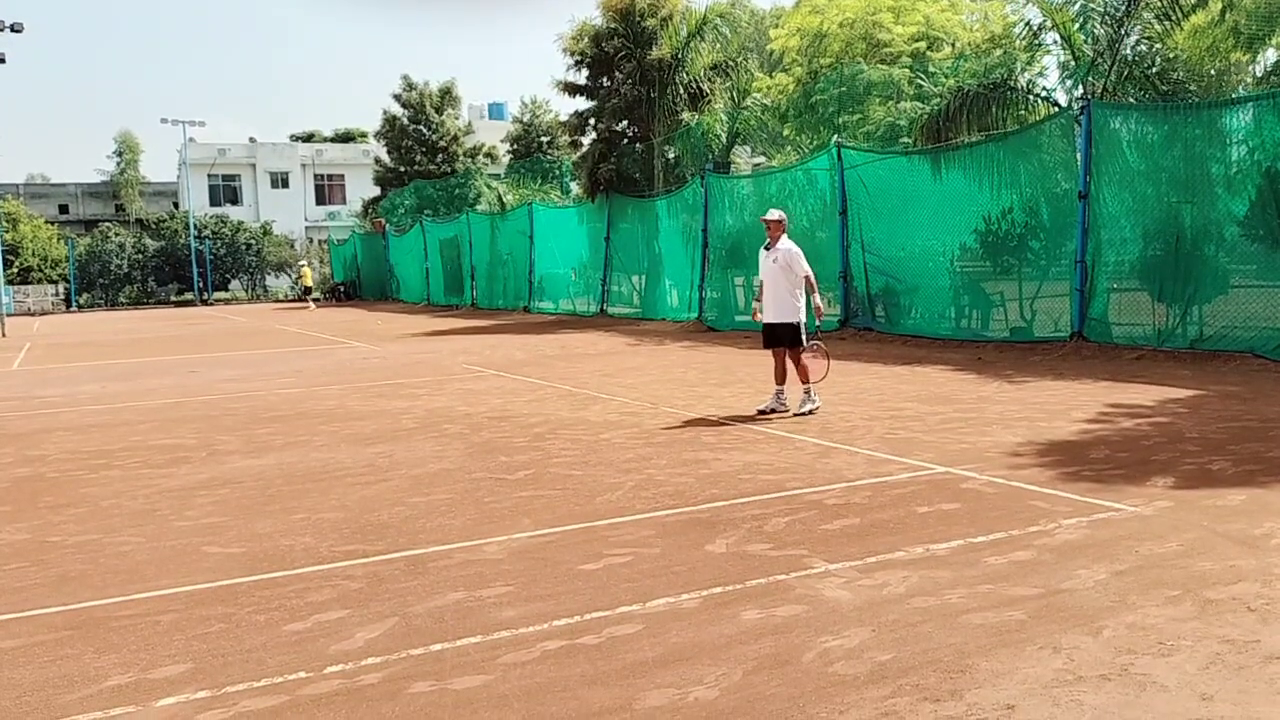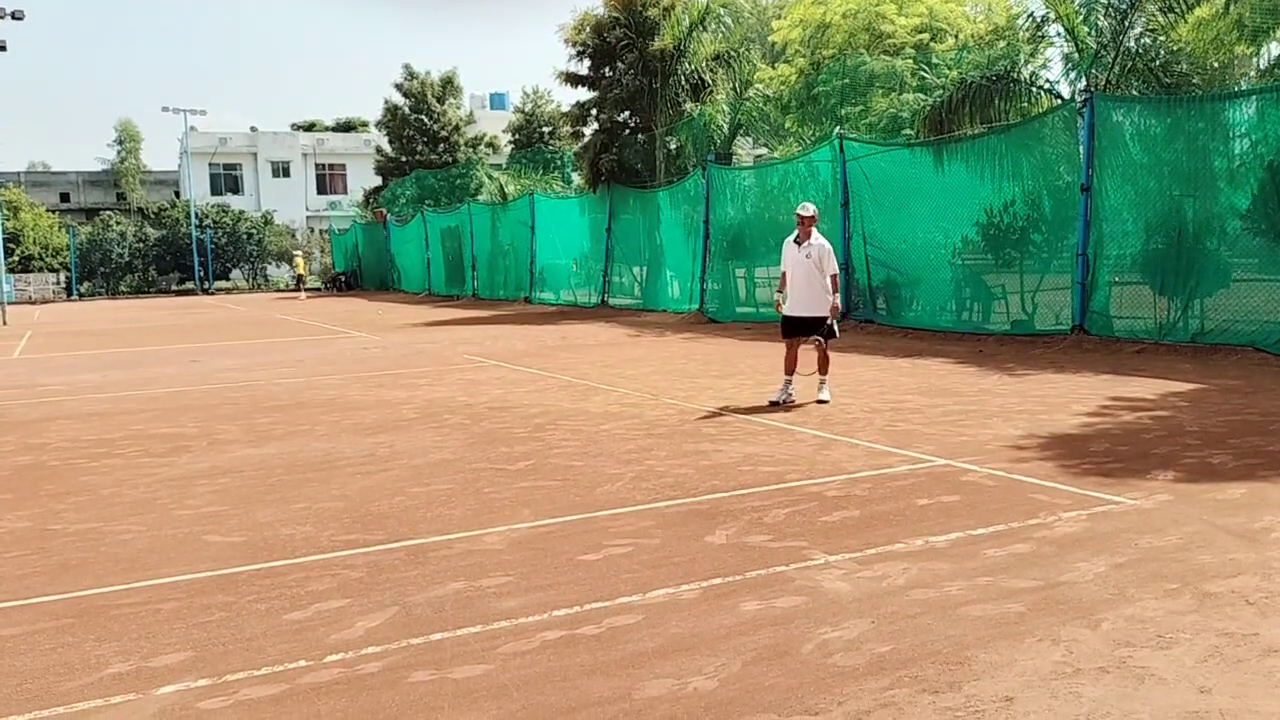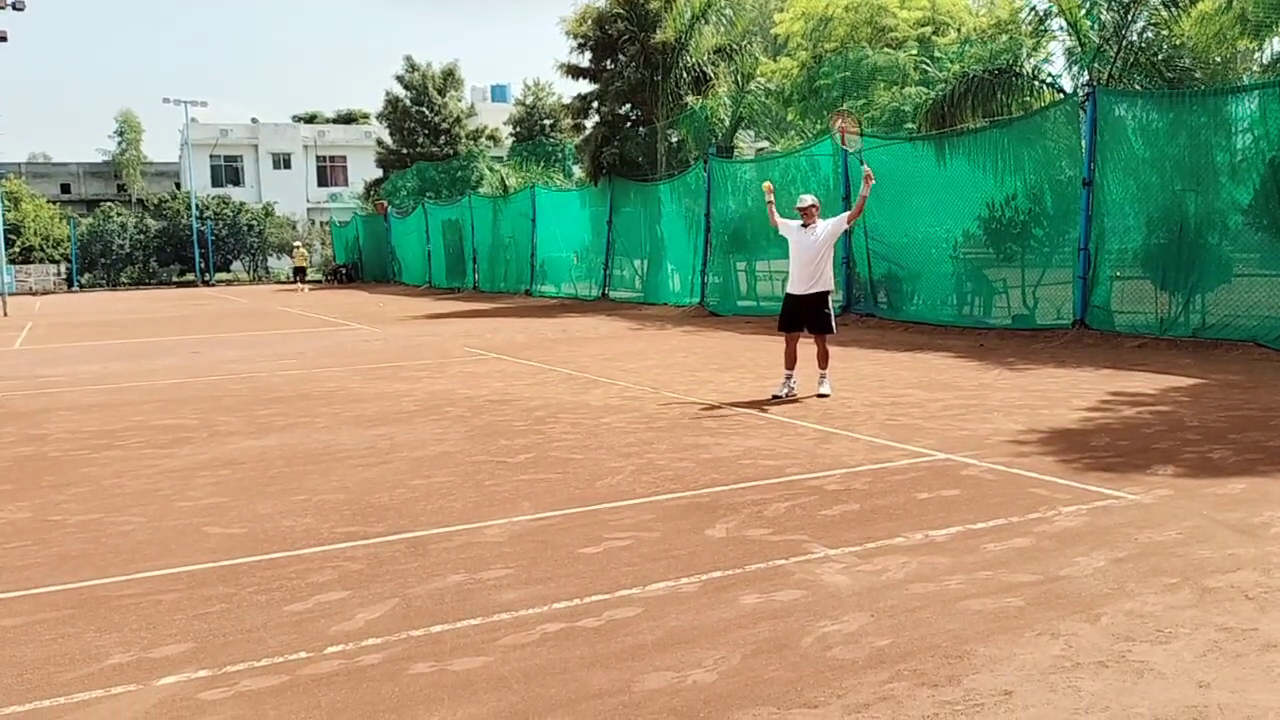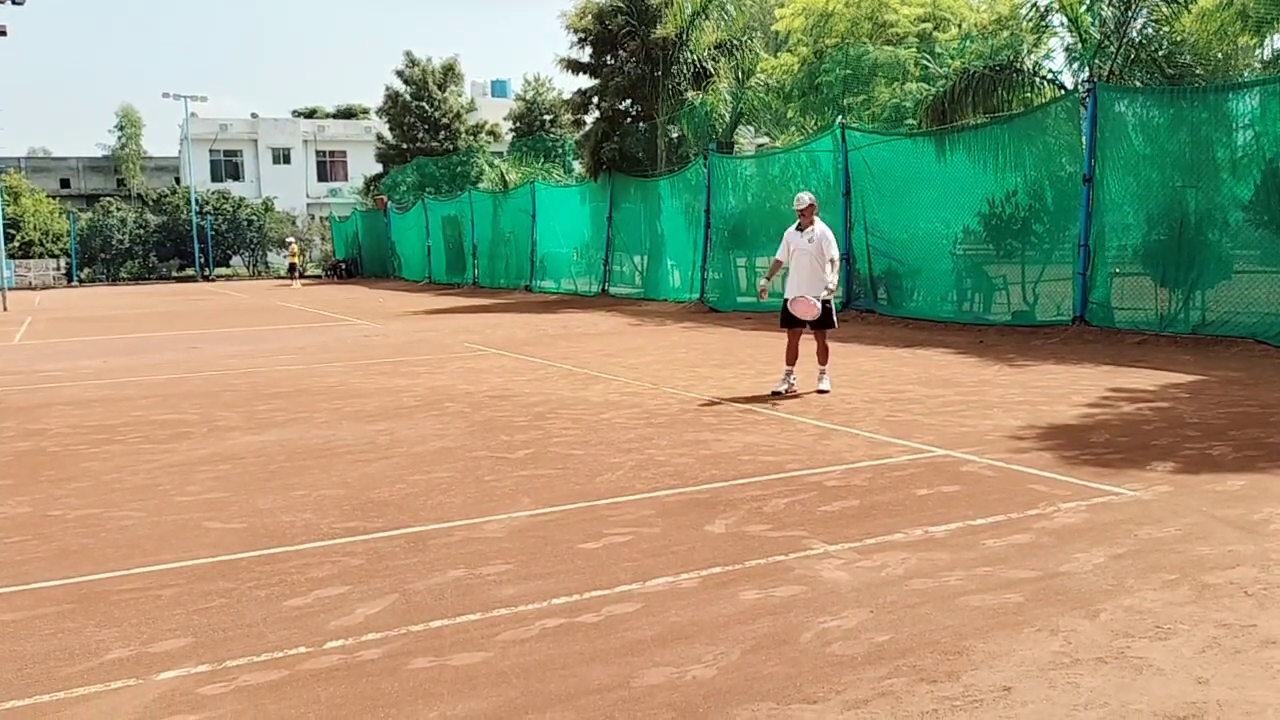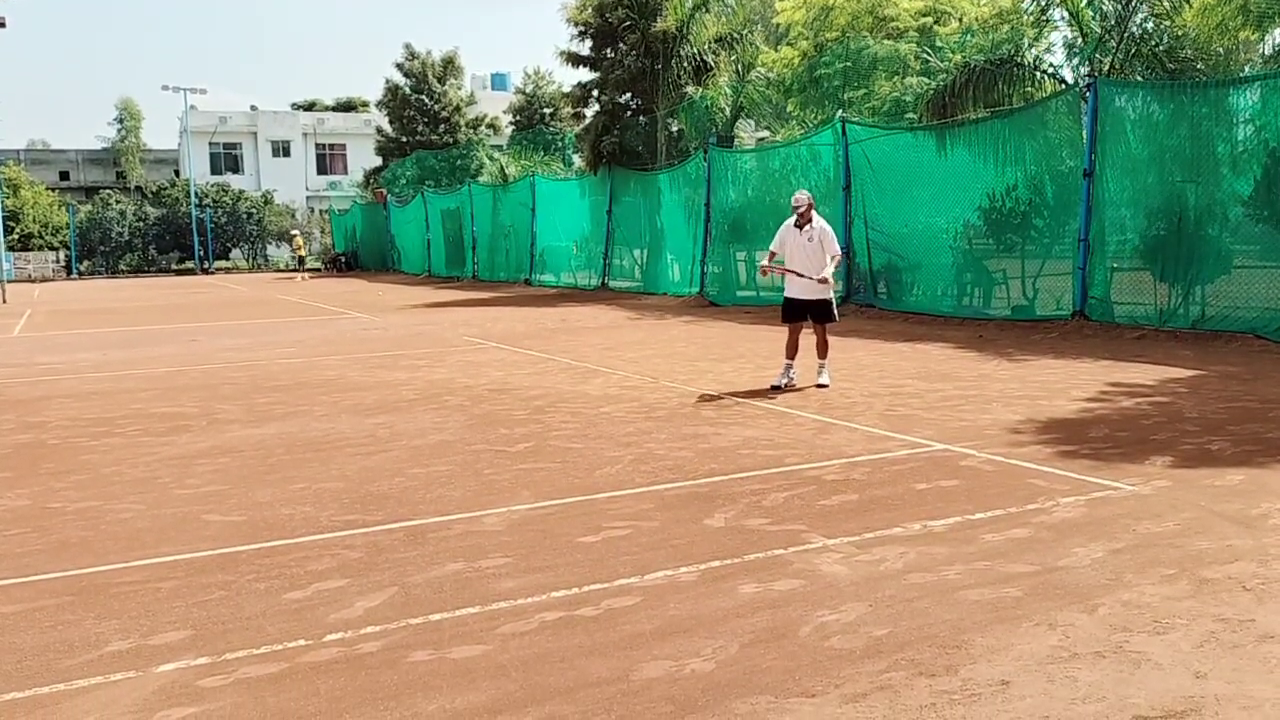
dt=1s
person 1, frame 1
left shoulder: (790, 250)
right shoulder: (764, 251)
left elbow: (807, 275)
left wrist: (816, 300)
right wrist: (757, 303)
left hip: (790, 315)
right hip: (771, 316)
left knee: (795, 354)
right knee: (778, 356)
left ankle: (810, 397)
right ankle: (780, 399)
person 1, frame 2
left shoulder: (822, 245)
right shoulder: (788, 243)
left elbow: (834, 274)
left wrist: (836, 299)
right wrist: (779, 294)
left hip: (819, 309)
right hip: (793, 309)
left knee: (821, 348)
right knee: (791, 347)
left ankle: (823, 387)
right ankle: (787, 389)
person 1, frame 3
left shoulder: (829, 227)
right shoulder: (793, 228)
left elbow: (856, 212)
right elbow: (774, 220)
left wrist: (866, 186)
right wrist: (769, 197)
left hip: (818, 294)
right hip: (794, 294)
left knee: (820, 341)
right knee: (790, 340)
left ankle: (824, 380)
right ankle: (789, 382)
person 1, frame 4
left shoulder: (823, 232)
right shoulder: (791, 232)
left elbow: (834, 259)
right elbow: (779, 260)
left wrist: (833, 280)
right wrist: (766, 280)
left hip: (818, 295)
right hip: (794, 295)
left knee: (820, 337)
right knee: (792, 337)
left ankle: (823, 376)
right ankle: (789, 378)
person 1, frame 5
left shoulder: (823, 228)
right shoulder: (787, 226)
left elbow: (836, 255)
right elbow: (775, 249)
left wrist: (829, 271)
right wrist: (766, 262)
left hip: (819, 292)
right hip: (793, 291)
left knee: (820, 332)
right knee: (793, 332)
left ankle: (823, 371)
right ankle: (788, 373)
